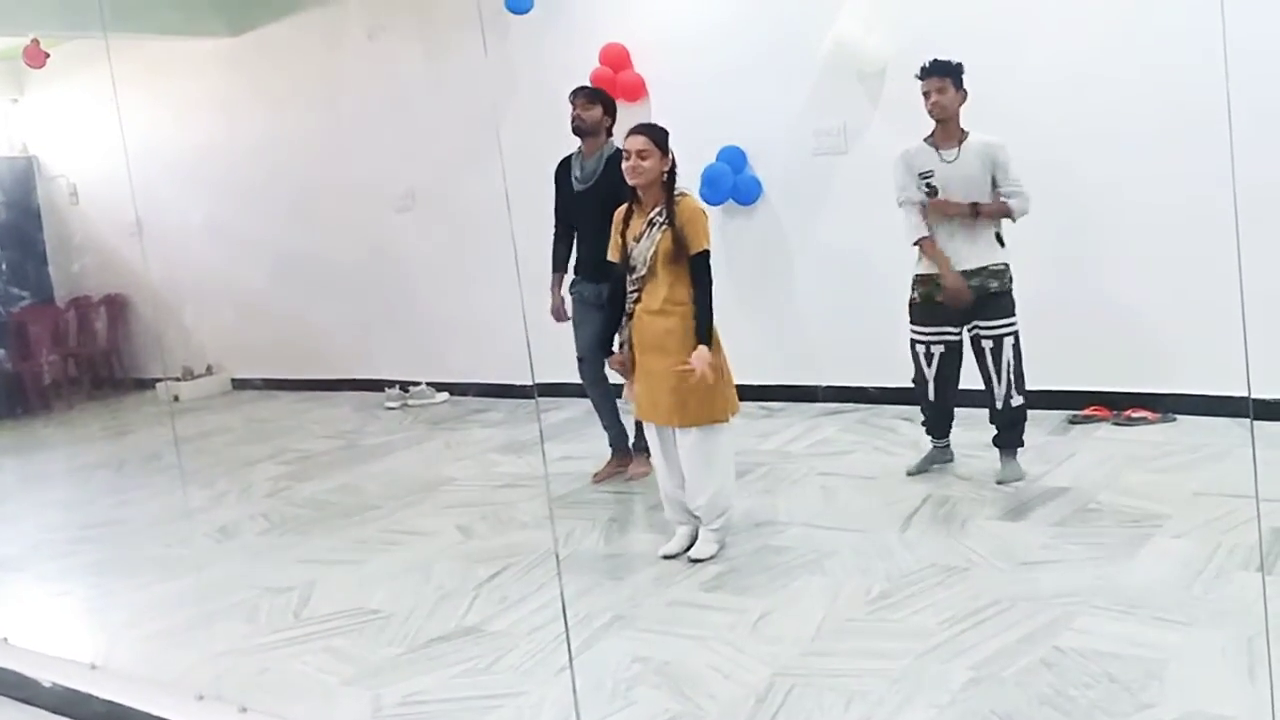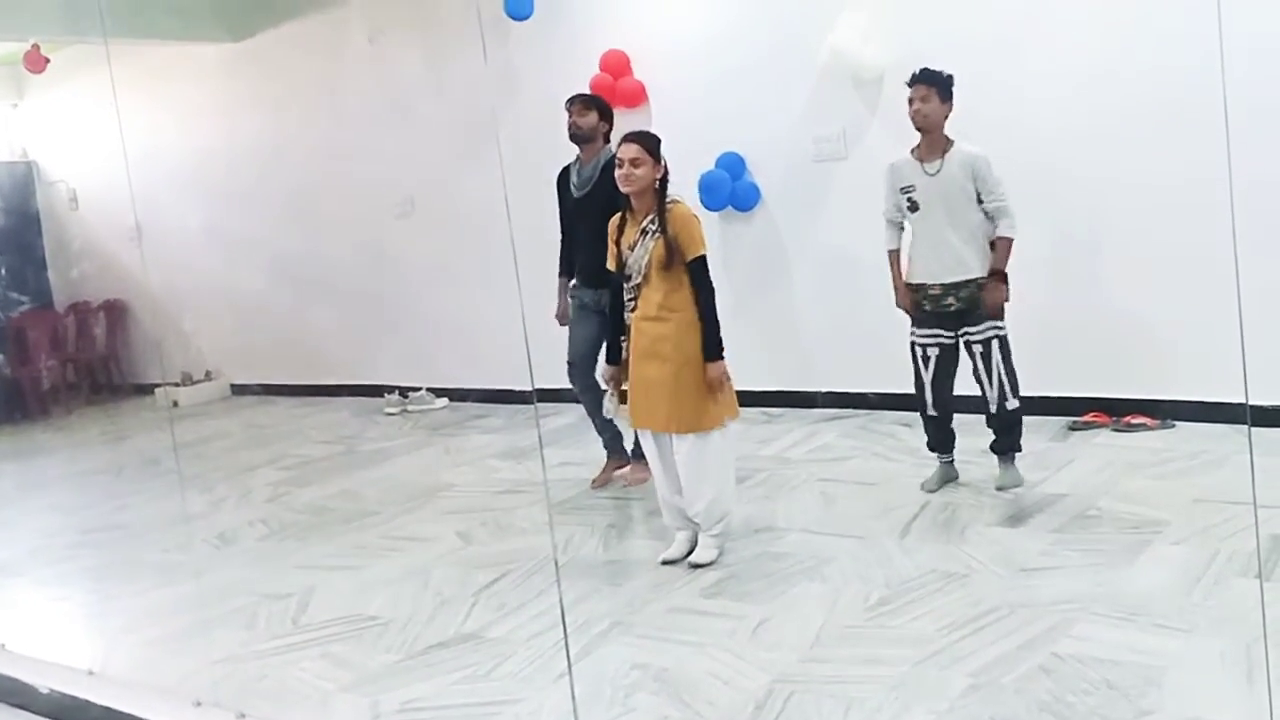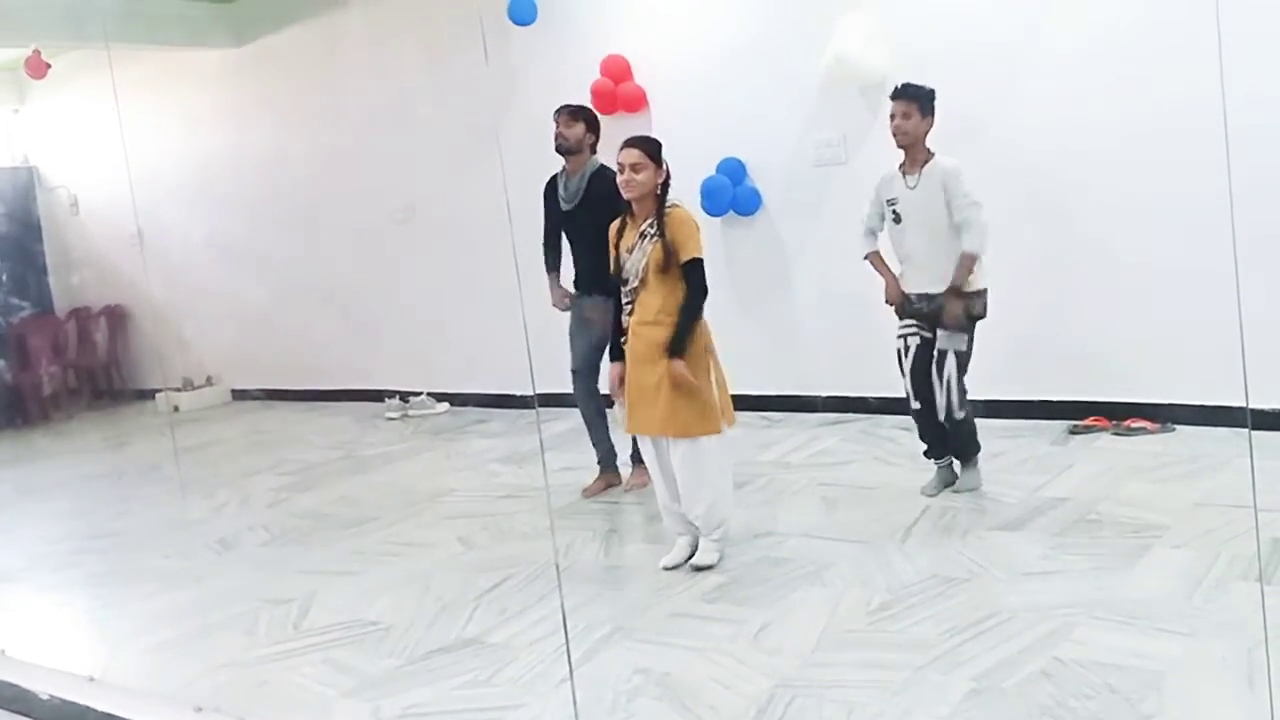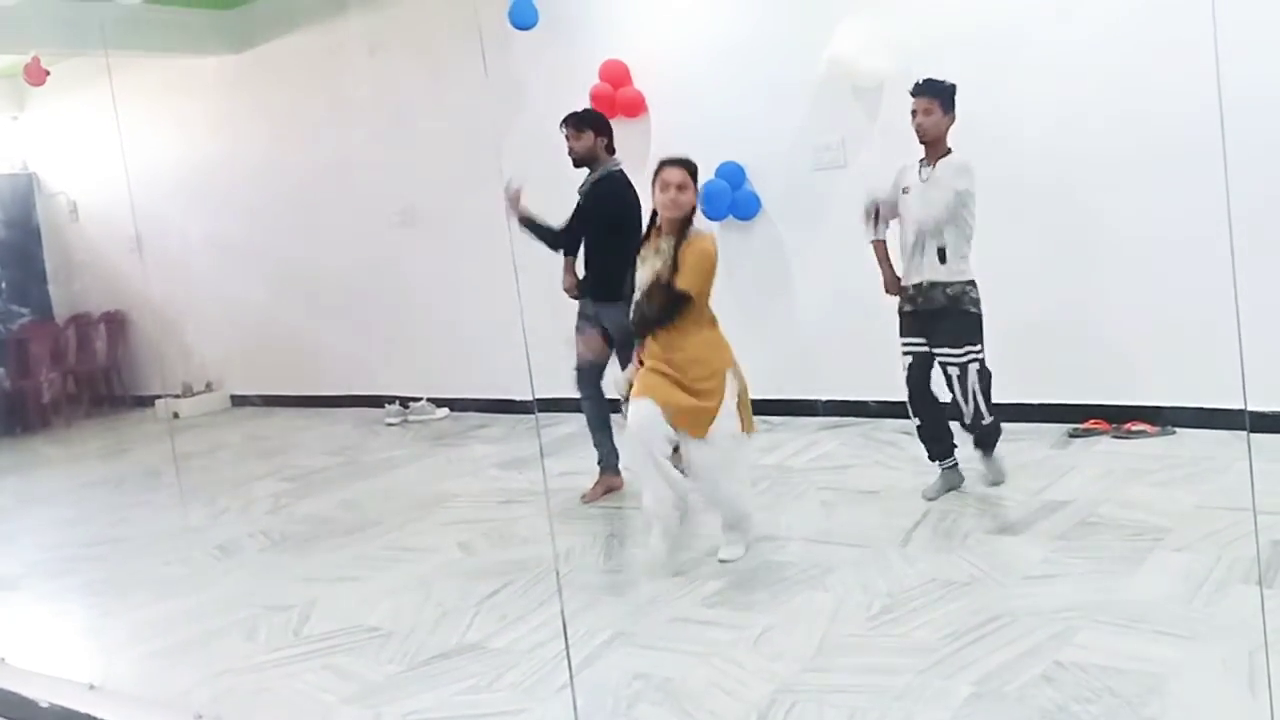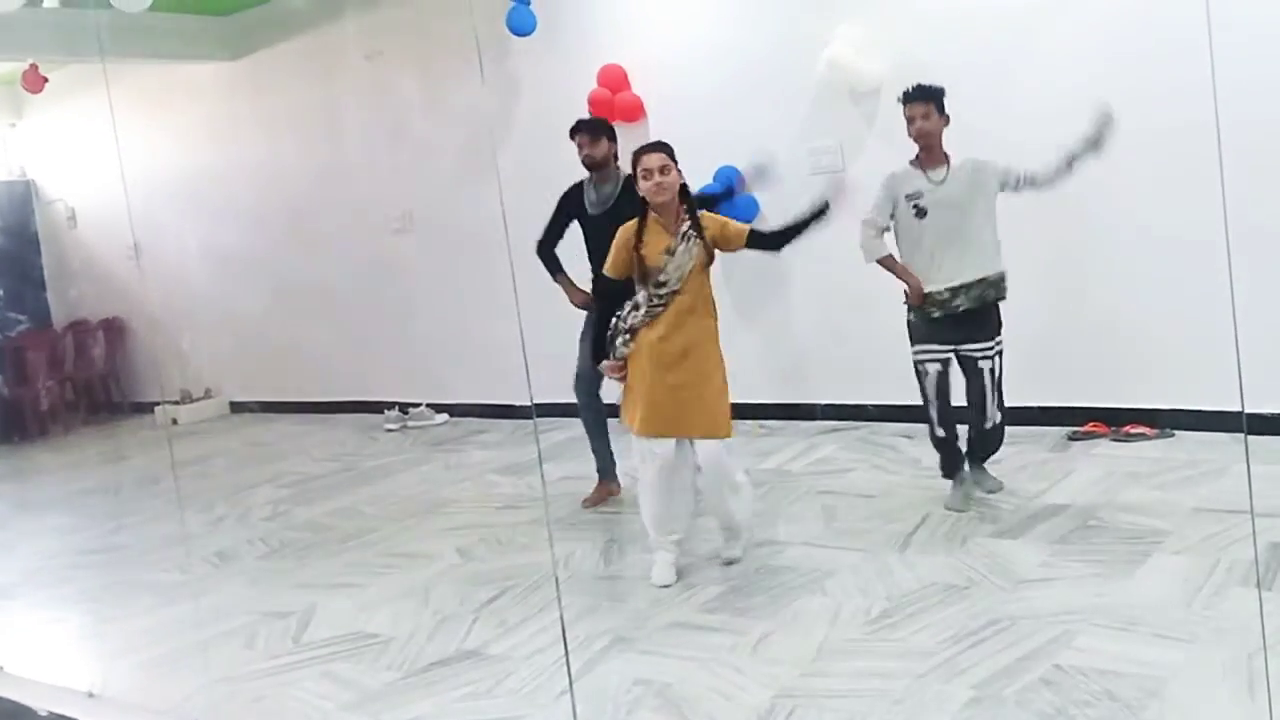
dt=0.4s
person 1, frame 1
left shoulder: (685, 210)
right shoulder: (623, 217)
left elbow: (703, 281)
right elbow: (620, 284)
left wrist: (705, 342)
right wrist: (612, 345)
left hip: (684, 335)
right hip: (644, 340)
left knee: (699, 433)
right knee: (661, 436)
left ankle: (712, 525)
right ankle: (684, 522)
person 1, frame 2
left shoulder: (678, 216)
right shoulder: (618, 225)
left elbow: (704, 288)
right elbow: (617, 295)
left wrist: (714, 353)
right wrist: (613, 357)
left hip: (684, 343)
right hip: (643, 347)
left knee: (697, 440)
right knee: (658, 443)
left ankle: (711, 531)
right ankle: (683, 528)
person 1, frame 3
left shoulder: (677, 220)
right shoulder: (618, 230)
left elbow: (697, 289)
right elbow: (622, 297)
left wrist: (676, 351)
right wrist: (617, 359)
left hip: (681, 349)
right hip: (640, 350)
left knee: (693, 445)
right knee: (656, 446)
left ankle: (710, 537)
right ankle: (685, 534)
person 1, frame 4
left shoulder: (700, 246)
right shoulder: (648, 240)
left elbow: (669, 307)
right wrist: (639, 351)
left hip: (703, 362)
right hip: (657, 361)
left knee: (712, 459)
right knee: (640, 435)
left ankle: (736, 528)
right ankle: (666, 510)
person 1, frame 5
left shoulder: (706, 226)
right shoulder: (631, 234)
left elbow: (773, 242)
right elbow: (607, 296)
left wrist: (822, 211)
right wrist: (603, 353)
left hip: (700, 356)
right hip: (652, 360)
left knee: (710, 453)
right knee: (657, 455)
left ankle: (734, 528)
right ankle: (664, 549)
person 2, frame 1
left shoulder: (989, 149)
right shoulder: (911, 159)
left elbow: (1018, 201)
right elbow: (915, 222)
left wrist: (968, 210)
right wrist: (946, 272)
left hip: (989, 276)
right hip: (934, 280)
left knee: (1002, 368)
right knee: (931, 371)
left ankle: (1009, 452)
right ankle: (939, 444)
person 2, frame 2
left shoulder: (973, 162)
right shoulder: (898, 170)
left elbow: (1002, 220)
right elbow: (893, 227)
left wrist: (999, 276)
right wrist: (897, 279)
left hip: (976, 289)
right hip: (926, 293)
left knee: (997, 381)
right knee: (931, 386)
left ankle: (1007, 459)
right ankle: (944, 460)
person 2, frame 3
left shoulder: (947, 173)
right shoulder: (888, 183)
left elbow: (975, 232)
right elbow: (870, 234)
left wrist: (956, 292)
right wrist: (889, 278)
left hip: (958, 295)
right hip: (914, 298)
left knee: (947, 385)
right knee: (915, 384)
left ankle: (969, 461)
right ankle: (943, 465)
person 2, frame 4
left shoulder: (958, 170)
right shoulder: (907, 174)
left elbow: (925, 215)
right elbow: (882, 222)
left wrist: (886, 208)
right wrist: (888, 269)
left hip: (953, 294)
right hip: (913, 296)
left knee: (968, 384)
right knee: (918, 388)
left ankle: (989, 450)
right ankle: (947, 468)
person 2, frame 5
left shoulder: (979, 172)
right shoulder: (898, 182)
left elbow: (1040, 180)
right elbow: (870, 237)
left wrist: (1081, 150)
right wrist: (909, 279)
left hip: (978, 299)
right hip: (928, 306)
left knee: (986, 392)
right knee: (935, 393)
left ankle: (977, 462)
right ankle: (957, 478)
person 3, frame 1
left shoulder: (621, 165)
right shoulder: (565, 169)
right elbow: (563, 231)
right wrist: (556, 287)
left hip: (622, 283)
right hip: (585, 285)
right knee: (589, 367)
left ankle: (642, 450)
right ankle: (619, 450)
person 3, frame 2
left shoulder: (619, 171)
right shoulder: (566, 177)
right wrist: (562, 289)
right hip: (585, 291)
right knee: (579, 370)
left ankle: (642, 456)
right ankle: (616, 451)
person 3, frame 3
left shoulder: (605, 183)
right shoulder: (554, 187)
left wrist: (606, 301)
right wrist: (554, 281)
left hip: (618, 297)
right hip: (584, 298)
right knee: (583, 383)
left ankle: (642, 461)
right ankle: (608, 467)
person 3, frame 4
left shoulder: (612, 189)
right shoulder: (596, 186)
left elbow: (564, 239)
right elbow: (572, 239)
left wrist: (521, 215)
right wrist: (570, 271)
left hip: (623, 302)
right hip: (594, 302)
right knee: (588, 383)
right ankle: (609, 471)
person 3, frame 5
left shoulder: (639, 190)
right shoulder: (575, 196)
left elbow: (696, 204)
right elbow: (545, 246)
left wrist: (730, 193)
right wrist: (568, 287)
right knee: (585, 386)
right ankle: (607, 478)
